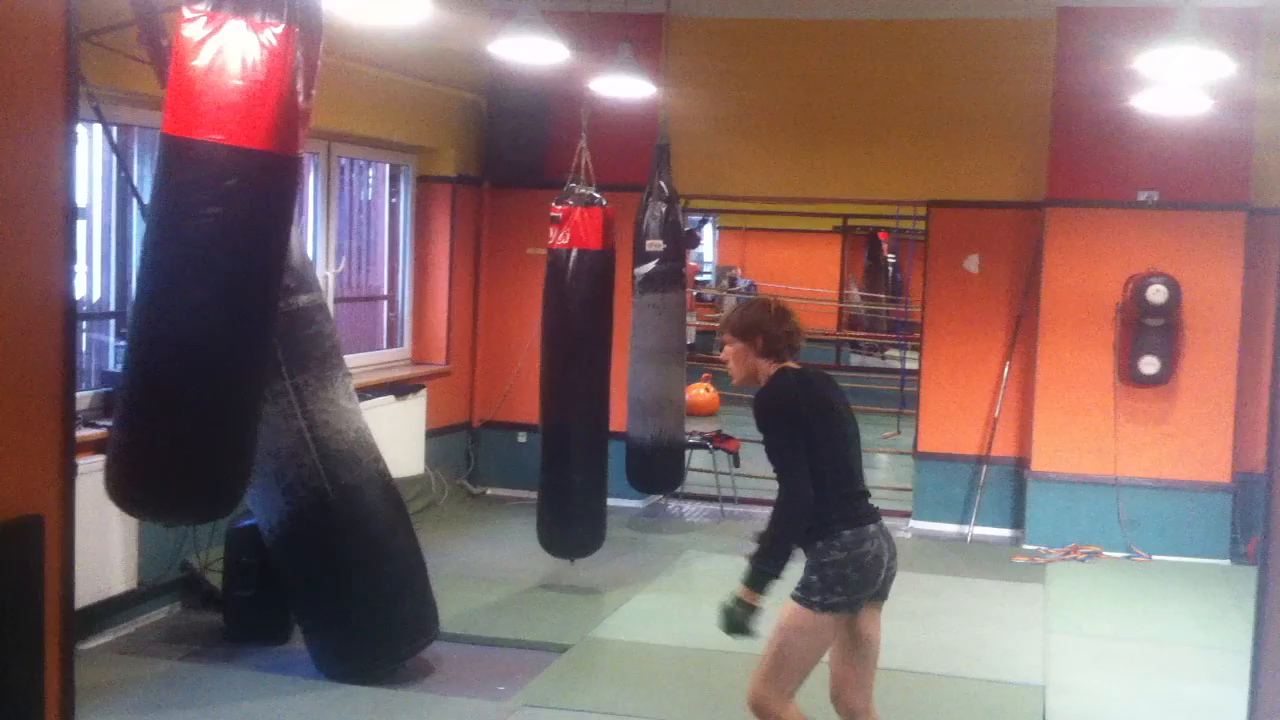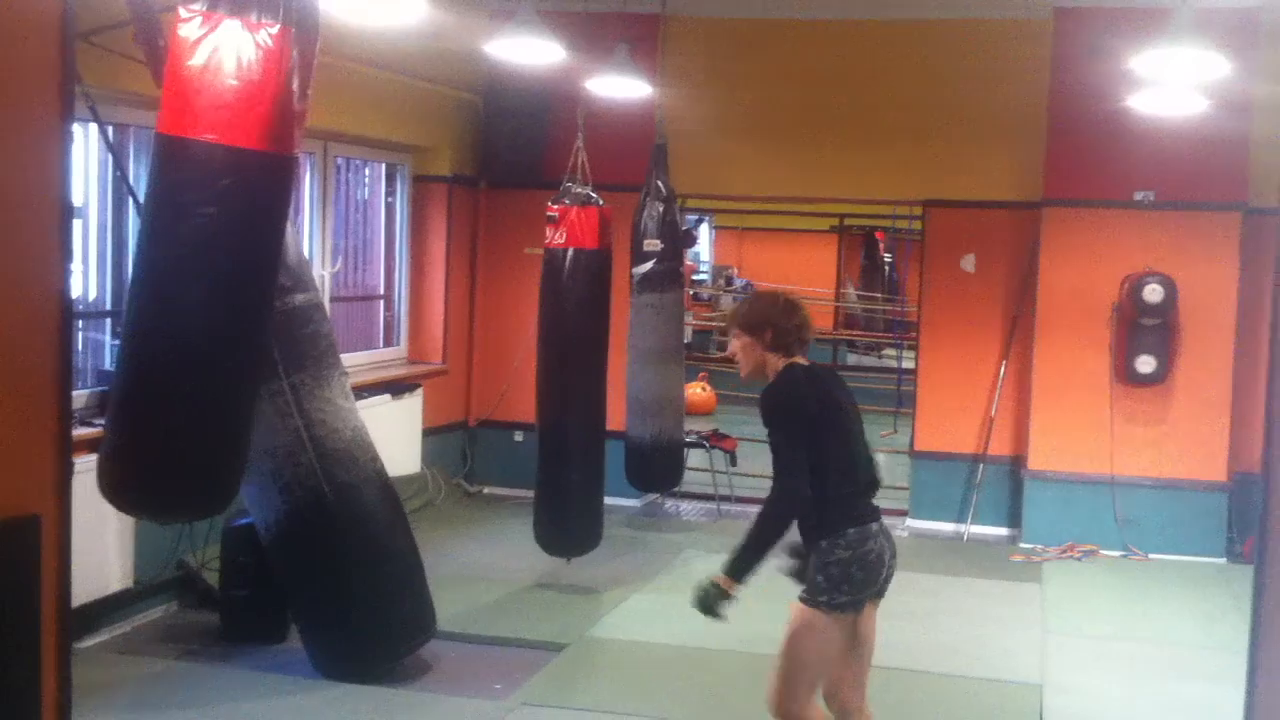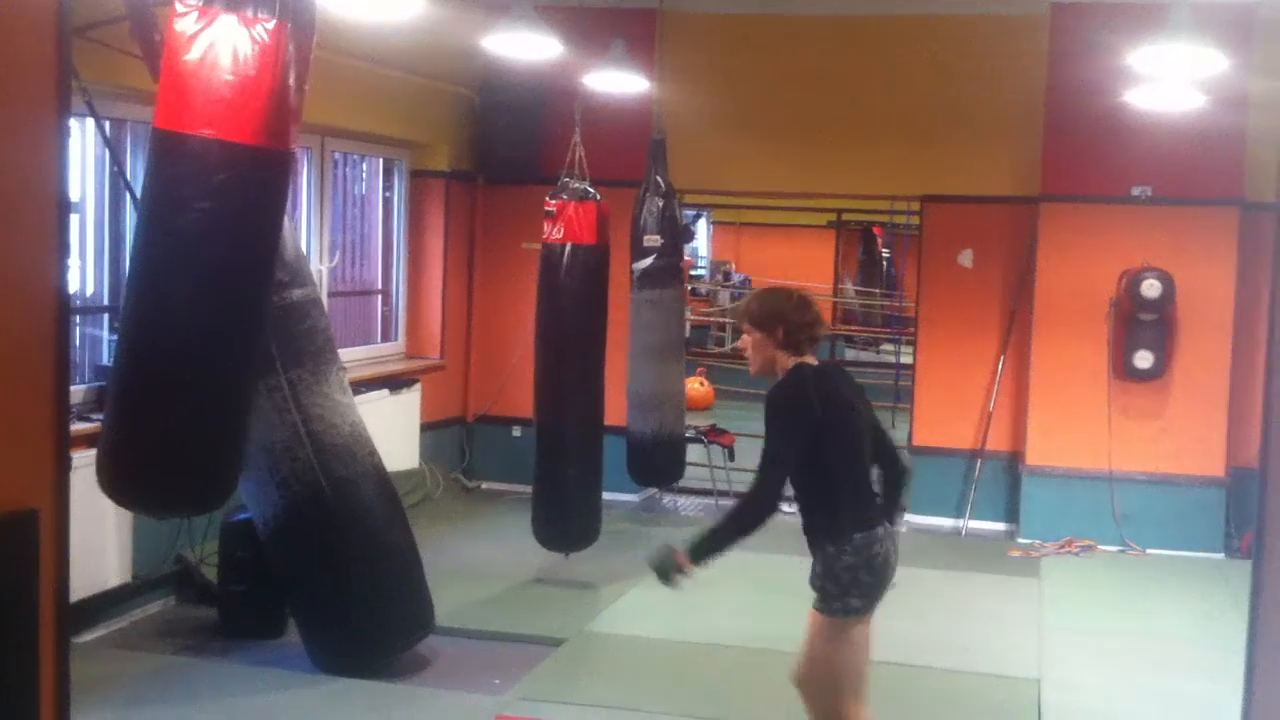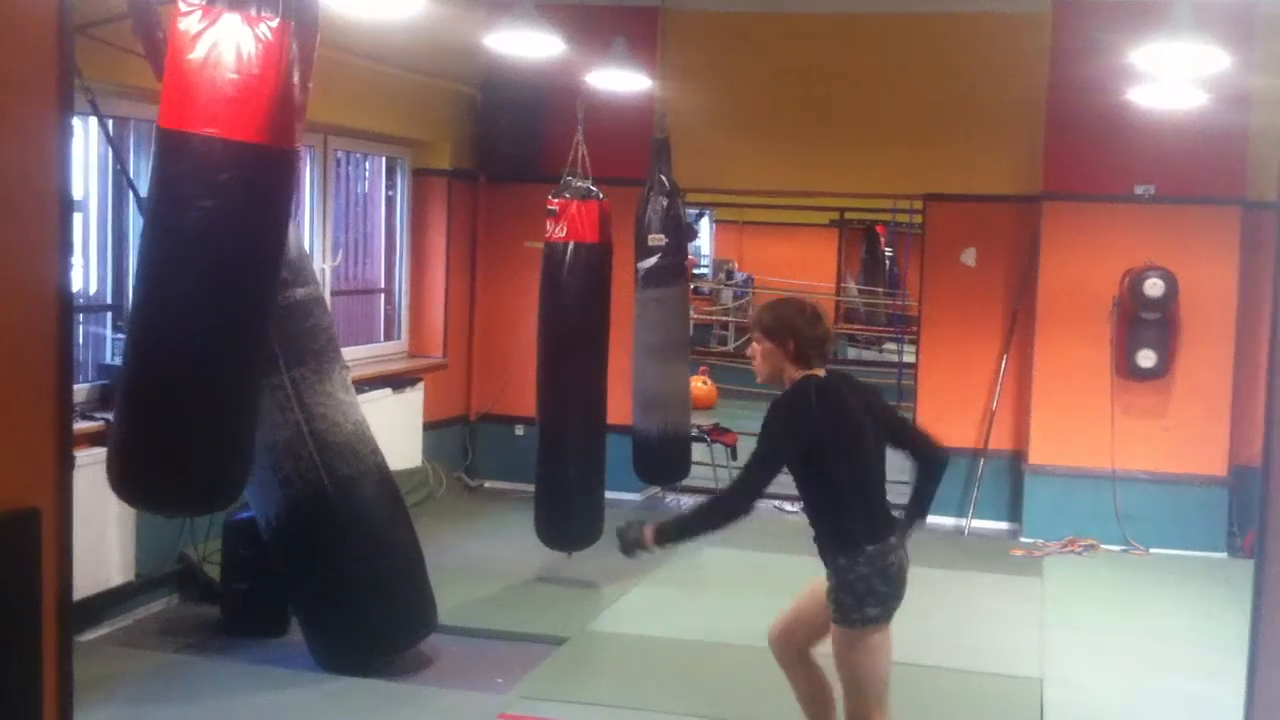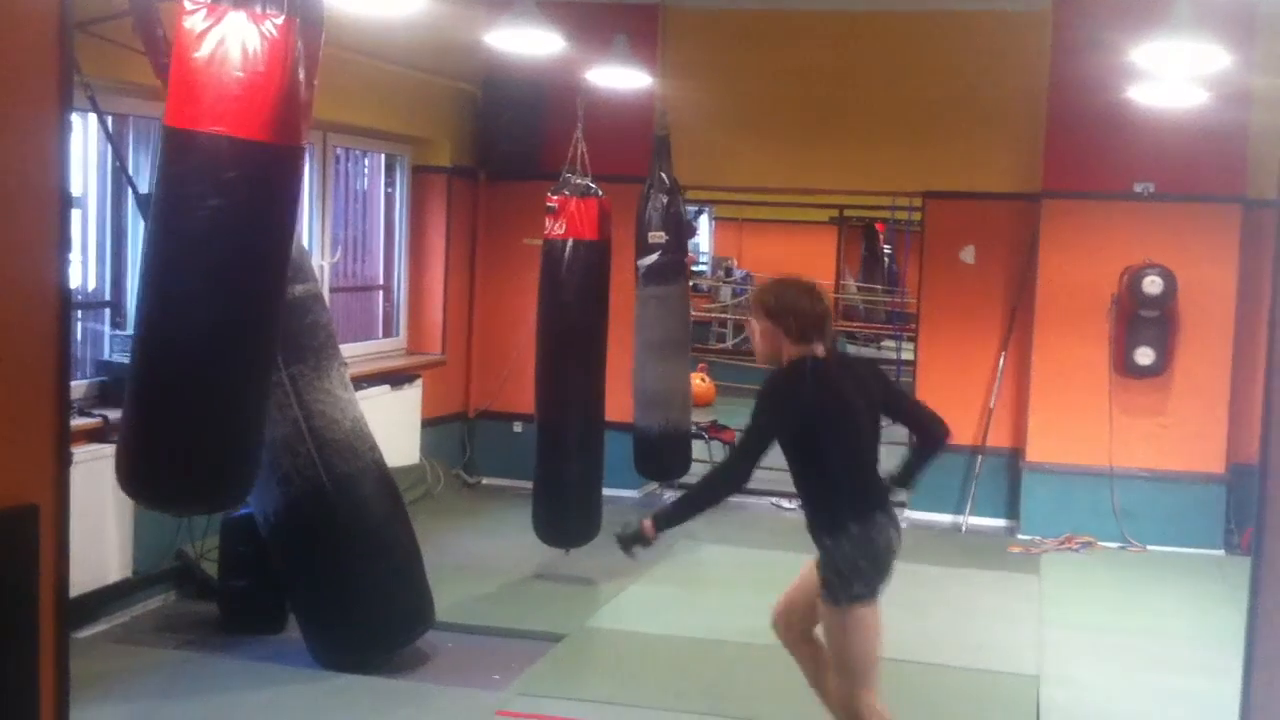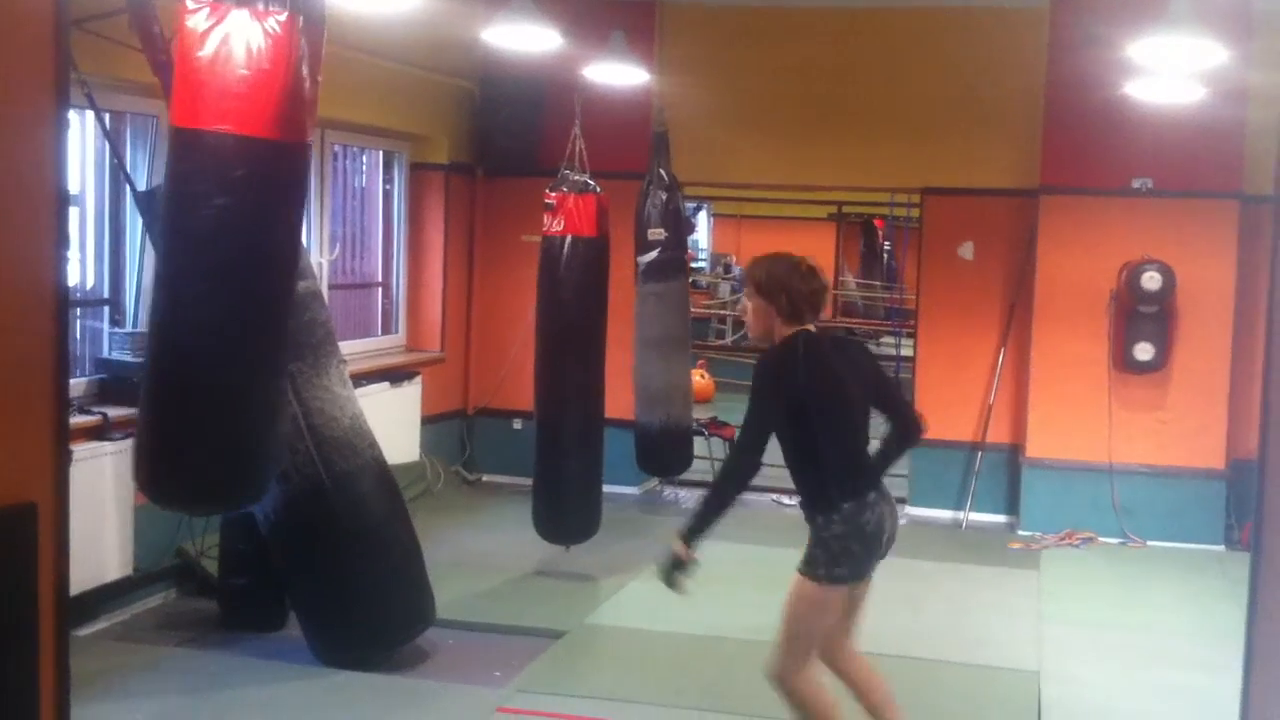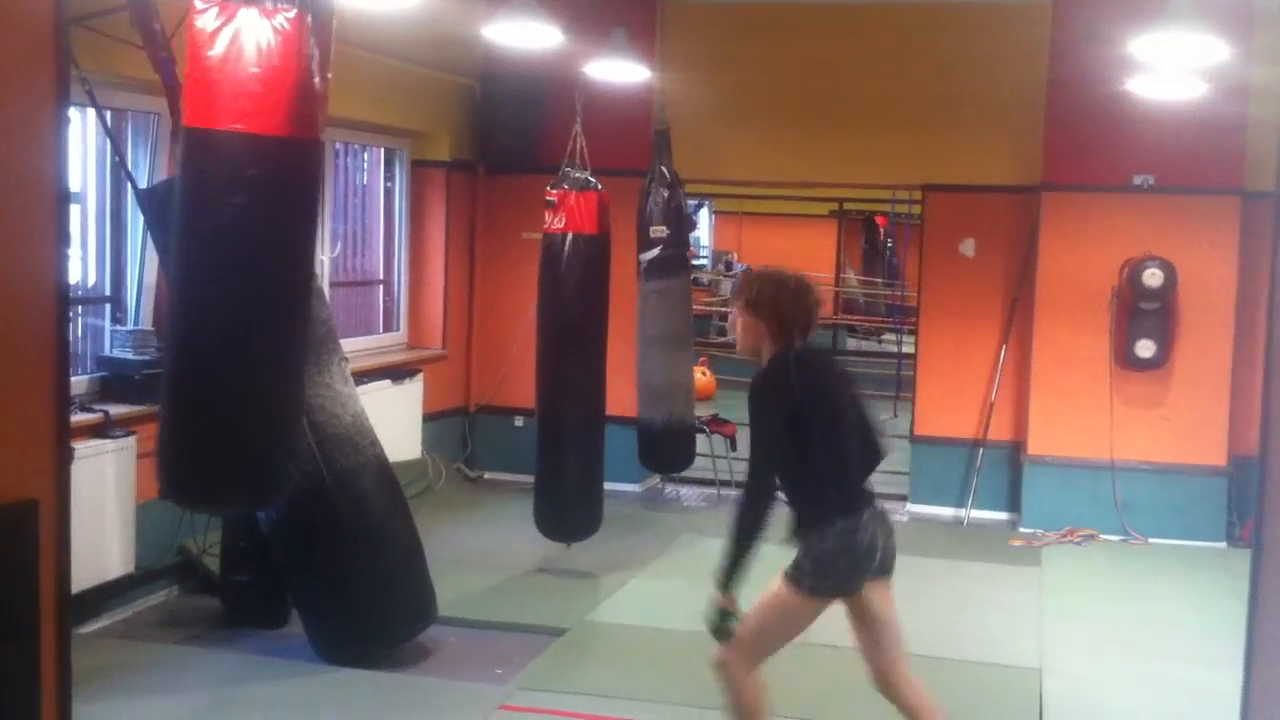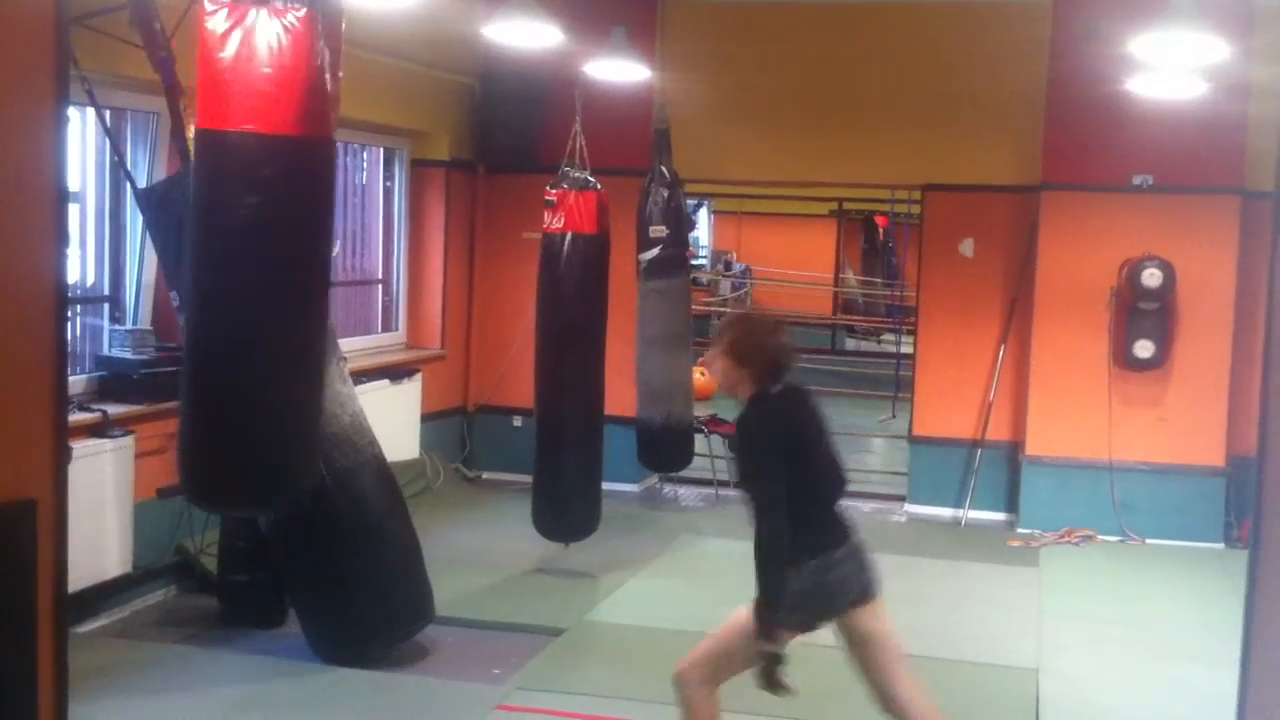
dt=0.1s
person 1, frame 1
left shoulder: (775, 398)
right shoulder: (820, 387)
left elbow: (796, 497)
left wrist: (751, 588)
right wrist: (775, 541)
left hip: (837, 559)
right hip: (875, 547)
person 1, frame 2
left shoulder: (783, 395)
right shoulder: (826, 383)
left elbow: (789, 495)
left wrist: (730, 577)
left hip: (840, 556)
right hip: (873, 546)
person 1, frame 3
left shoulder: (791, 397)
right shoulder: (838, 382)
left elbow: (763, 499)
right elbow: (895, 467)
left wrist: (692, 555)
left hip: (846, 556)
right hip: (871, 545)
right knee: (813, 682)
person 1, frame 4
left shoulder: (794, 408)
right shoulder: (854, 392)
left elbow: (739, 497)
right elbow: (933, 455)
left wrist: (656, 535)
right wrist: (910, 519)
left hip: (860, 565)
right hip: (881, 552)
right knee: (785, 640)
person 1, frame 5
left shoulder: (788, 387)
right shoulder: (857, 370)
left elbow: (732, 474)
right elbow: (935, 430)
left wrist: (654, 525)
right wrist: (896, 484)
left hip: (851, 544)
right hip: (877, 528)
right knee: (788, 621)
person 1, frame 6
left shoulder: (779, 365)
right shoulder: (849, 351)
left elbow: (743, 463)
right elbow: (909, 425)
left wrist: (687, 541)
left hip: (841, 525)
right hip: (873, 512)
left knee: (790, 670)
right knee: (833, 648)
person 1, frame 7
left shoulder: (772, 382)
right shoulder: (822, 366)
left elbow: (759, 488)
right elbow: (871, 451)
left wrist: (726, 584)
left hip: (833, 542)
right hip: (869, 529)
left knee: (735, 660)
right knee: (892, 677)
person 1, frame 8
left shoulder: (758, 424)
right shoulder: (793, 403)
left elbow: (771, 529)
left wrist: (768, 636)
left hip: (806, 576)
right hip: (847, 563)
left knee: (692, 678)
